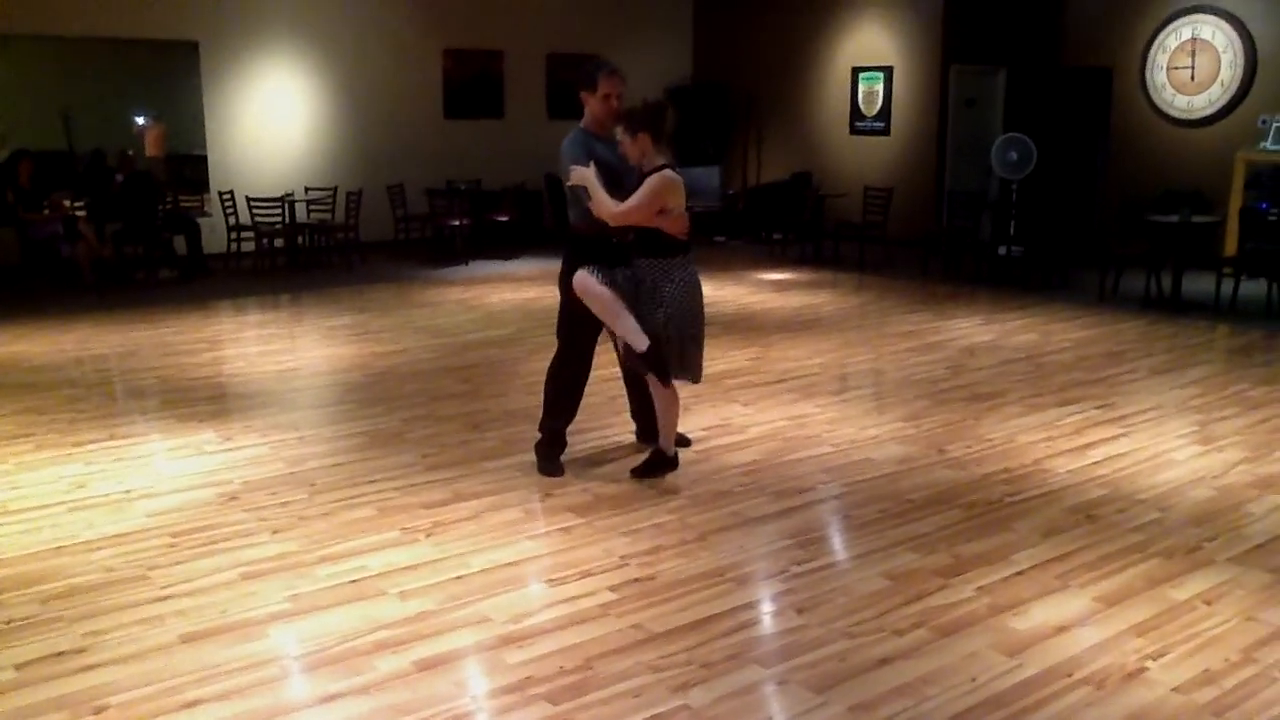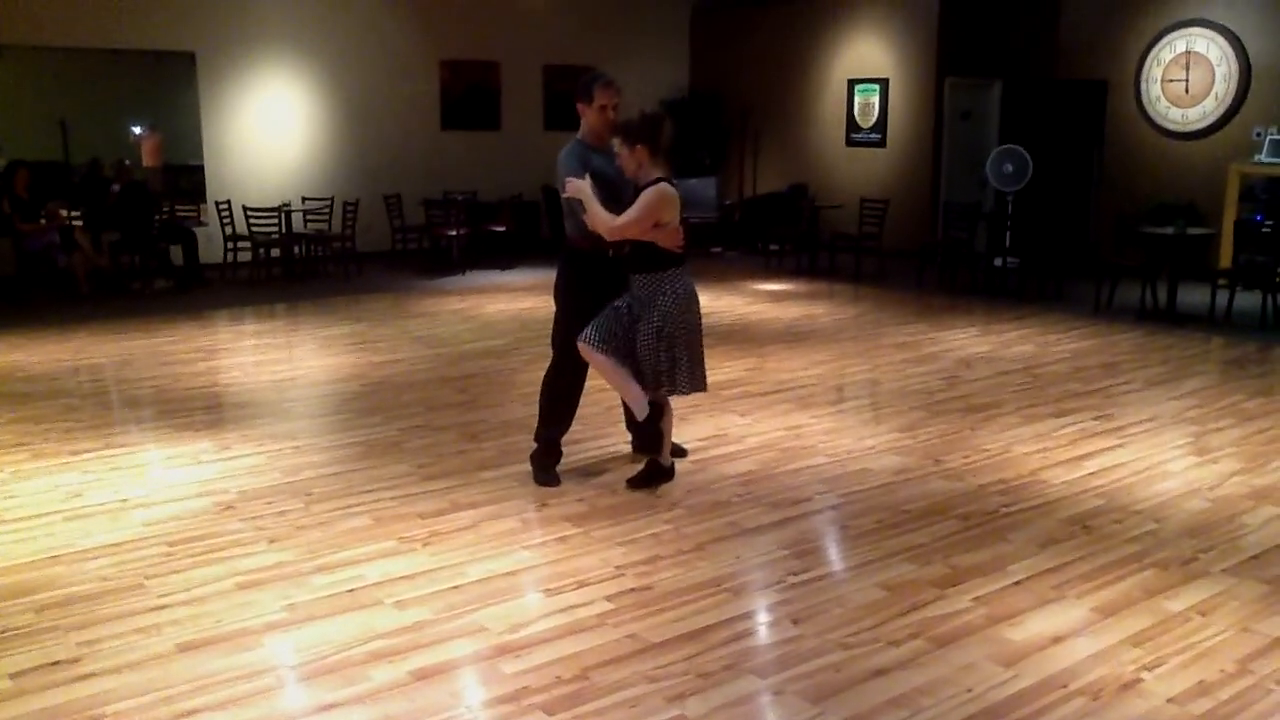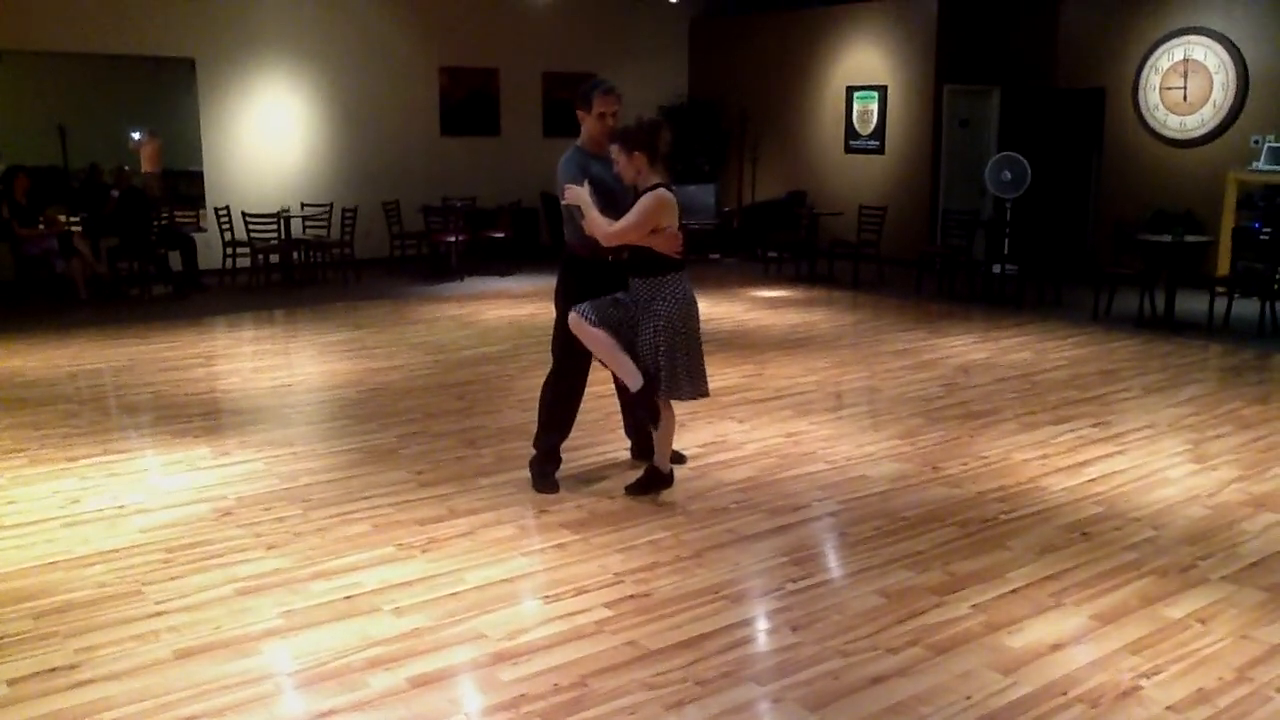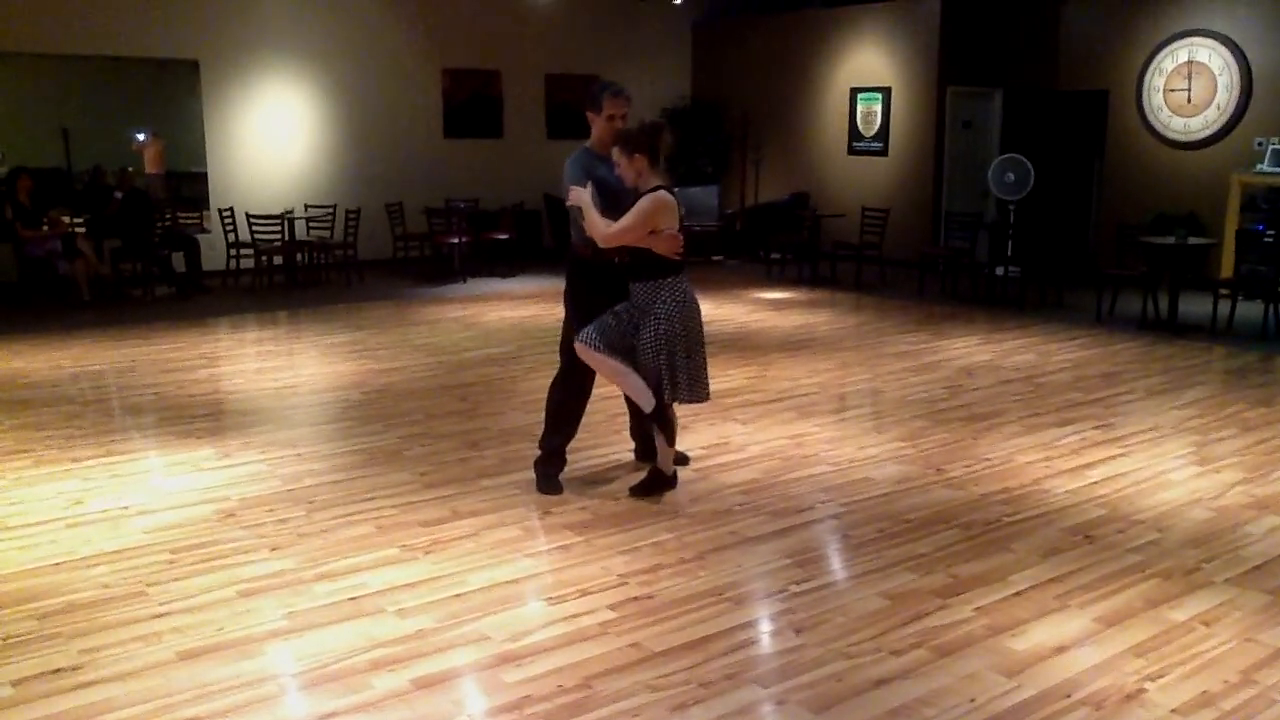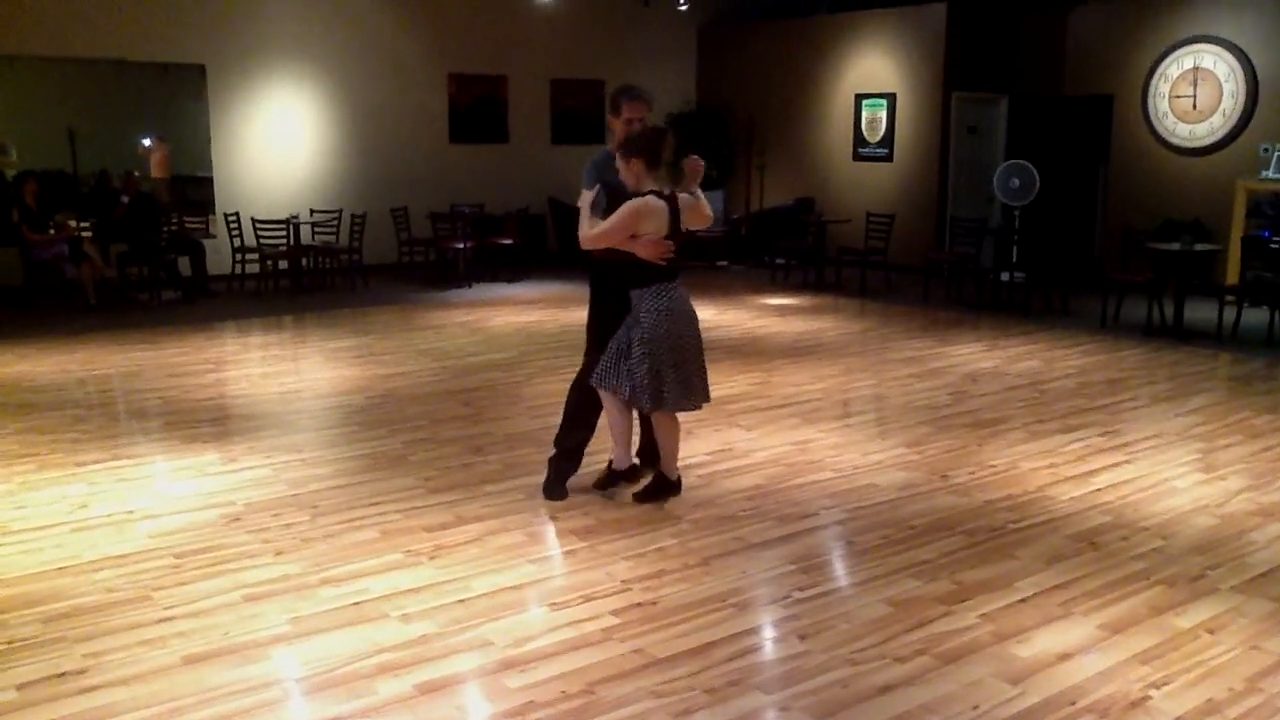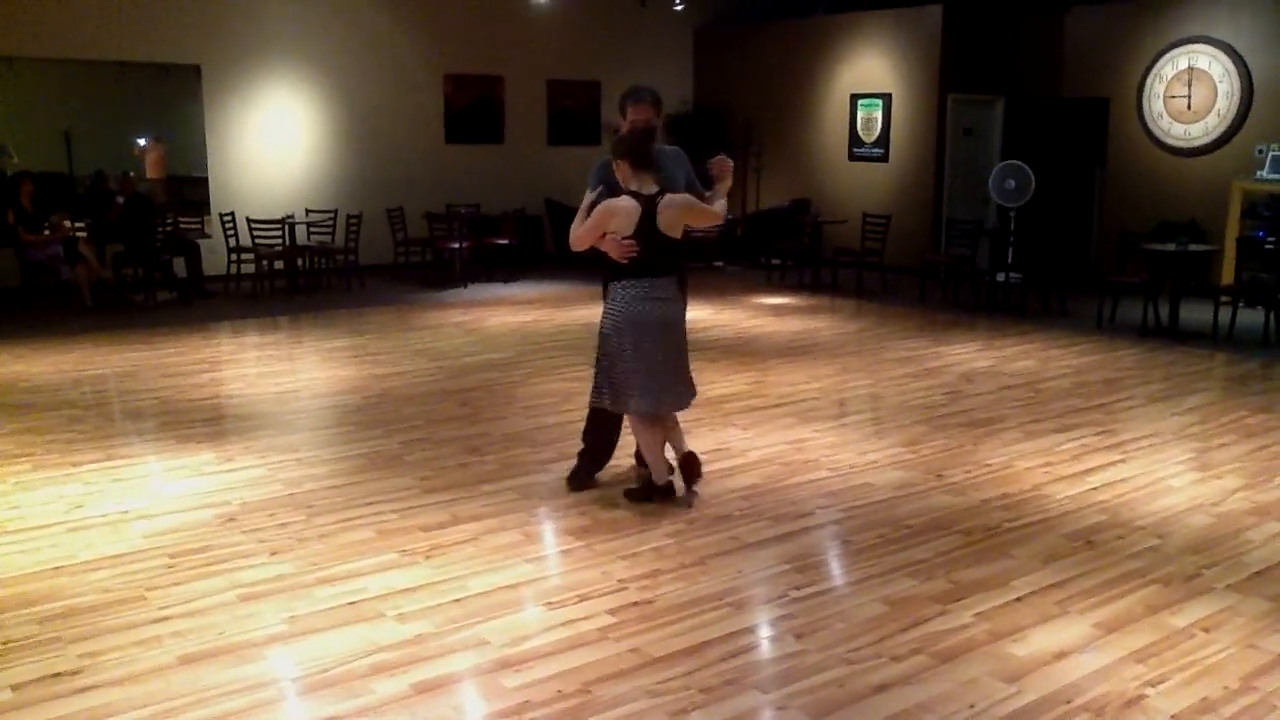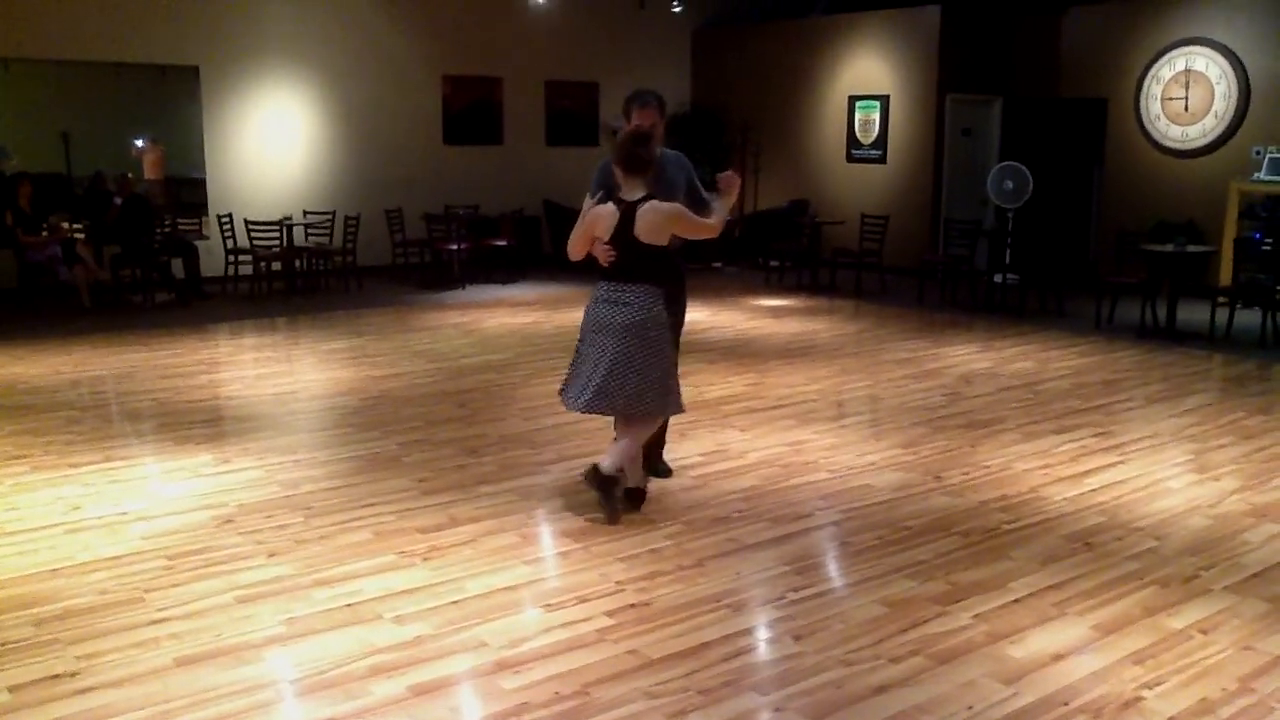
dt=0.4s
person 1, frame 1
left shoulder: (620, 139)
right shoulder: (576, 147)
right wrist: (659, 222)
left hip: (623, 252)
right hip: (588, 256)
right knee: (575, 352)
left ankle: (649, 426)
right ankle: (550, 443)
person 1, frame 2
left shoulder: (618, 152)
right shoulder: (573, 159)
left elbow: (629, 206)
right wrist: (653, 235)
left hip: (619, 266)
right hip: (583, 269)
right knee: (569, 362)
right ankle: (545, 453)
person 1, frame 3
left shoulder: (618, 158)
right shoulder: (573, 165)
right wrist: (651, 241)
left hip: (619, 272)
right hip: (583, 275)
right knee: (569, 369)
left ankle: (645, 442)
right ankle: (544, 459)
person 1, frame 4
right shoulder: (580, 166)
right wrist: (652, 241)
left hip: (629, 275)
right hip: (591, 277)
right knee: (577, 369)
left ankle: (648, 443)
right ankle: (549, 461)
person 1, frame 5
right shoulder: (600, 168)
right wrist: (635, 245)
right hip: (613, 278)
right knee: (596, 371)
left ankle: (648, 454)
right ankle: (562, 465)
person 1, frame 6
left shoulder: (675, 158)
right shoulder: (609, 168)
left elbow: (702, 207)
right elbow: (588, 224)
left wrist: (722, 182)
right wrist: (606, 244)
left ankle: (650, 452)
right ankle: (591, 459)
person 1, frame 7
left shoulder: (678, 164)
right shoulder: (610, 170)
left elbow: (704, 216)
right wrist: (597, 248)
left hip: (668, 275)
left ankle: (652, 451)
person 2, frame 1
left shoulder: (665, 180)
right shoulder: (651, 178)
left elbow: (615, 215)
right elbow: (627, 218)
left wrist: (591, 181)
right wrist: (595, 191)
left hip: (671, 283)
right hip: (646, 277)
right knee: (584, 280)
left ankle: (667, 453)
right ankle: (644, 348)
person 2, frame 2
left shoulder: (660, 193)
right shoulder: (648, 190)
left elbow: (612, 230)
right elbow: (622, 231)
left wrist: (586, 194)
left hip: (665, 297)
right hip: (644, 294)
left knee: (656, 388)
right knee: (590, 344)
left ankle: (662, 463)
right ankle: (645, 411)
person 2, frame 3
left shoulder: (658, 198)
right shoulder: (650, 195)
left elbow: (609, 236)
left wrist: (584, 200)
left hip: (664, 300)
right hip: (644, 297)
left knee: (659, 393)
right knee: (579, 318)
left ankle: (661, 470)
right ankle: (642, 385)
person 2, frame 4
left shoulder: (655, 201)
right shoulder: (659, 197)
left elbow: (607, 237)
left wrist: (585, 202)
left hip: (664, 303)
right hip: (646, 301)
left knee: (661, 395)
right knee: (587, 344)
left ankle: (665, 472)
person 2, frame 5
left shoulder: (639, 207)
right shoulder: (681, 203)
left elbow: (589, 240)
right elbow: (705, 217)
left wrist: (586, 204)
right wrist: (695, 187)
left hip: (656, 309)
right hip: (666, 304)
left knee: (657, 402)
right knee: (611, 383)
left ankle: (669, 478)
right ankle: (621, 461)
person 2, frame 6
left shoulder: (612, 208)
right shoulder: (678, 205)
left elbow: (576, 243)
right elbow: (717, 215)
right wrist: (722, 188)
left hip: (627, 306)
right hip: (667, 305)
left knee: (635, 401)
right knee: (657, 393)
left ankle: (658, 479)
right ankle: (684, 455)
person 2, frame 7
left shoulder: (600, 213)
right shoulder: (666, 213)
left elbow: (574, 252)
right elbow: (711, 229)
right wrist: (727, 197)
left hip: (604, 309)
right hip: (644, 313)
left knee: (627, 406)
right knee: (650, 406)
left ankle: (634, 484)
right ankle: (608, 469)
